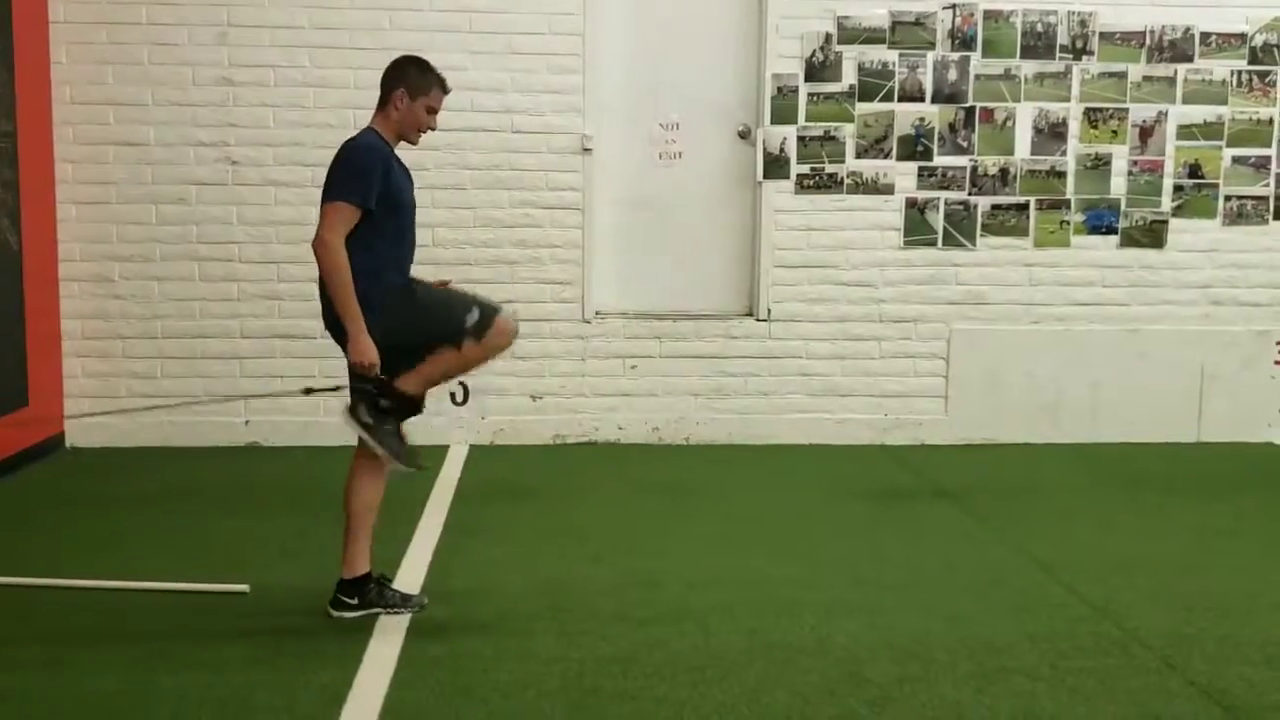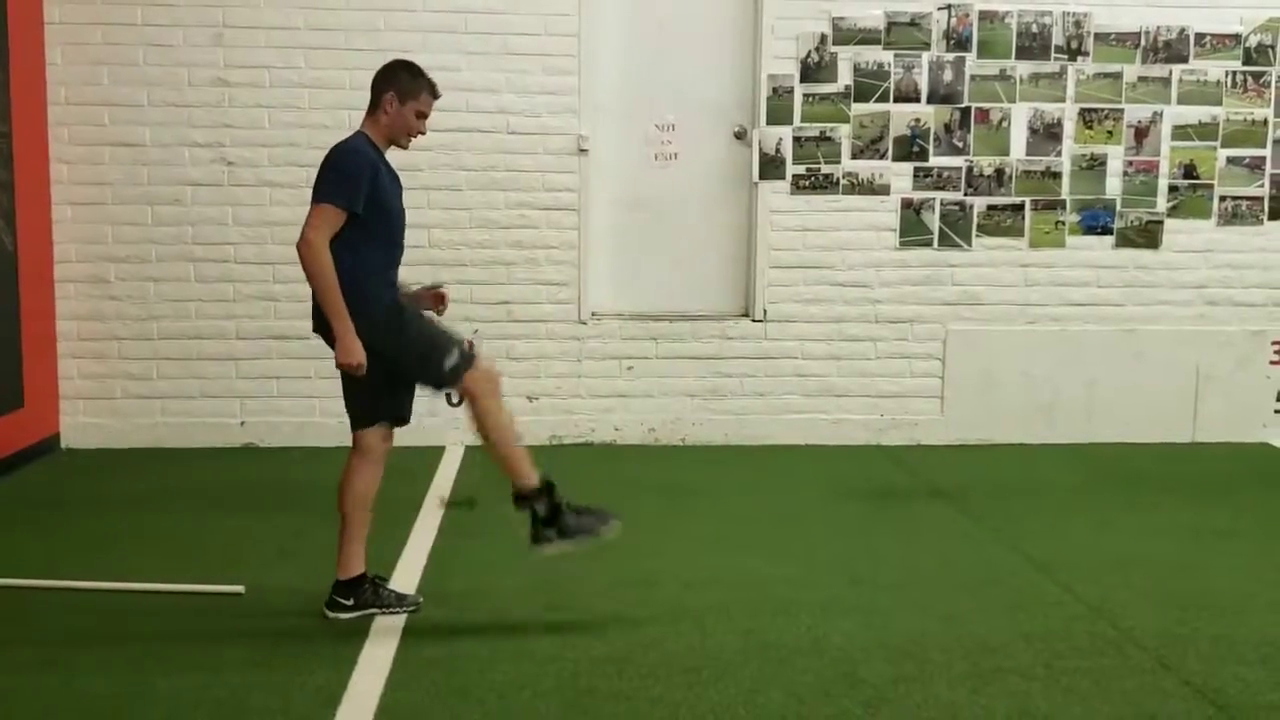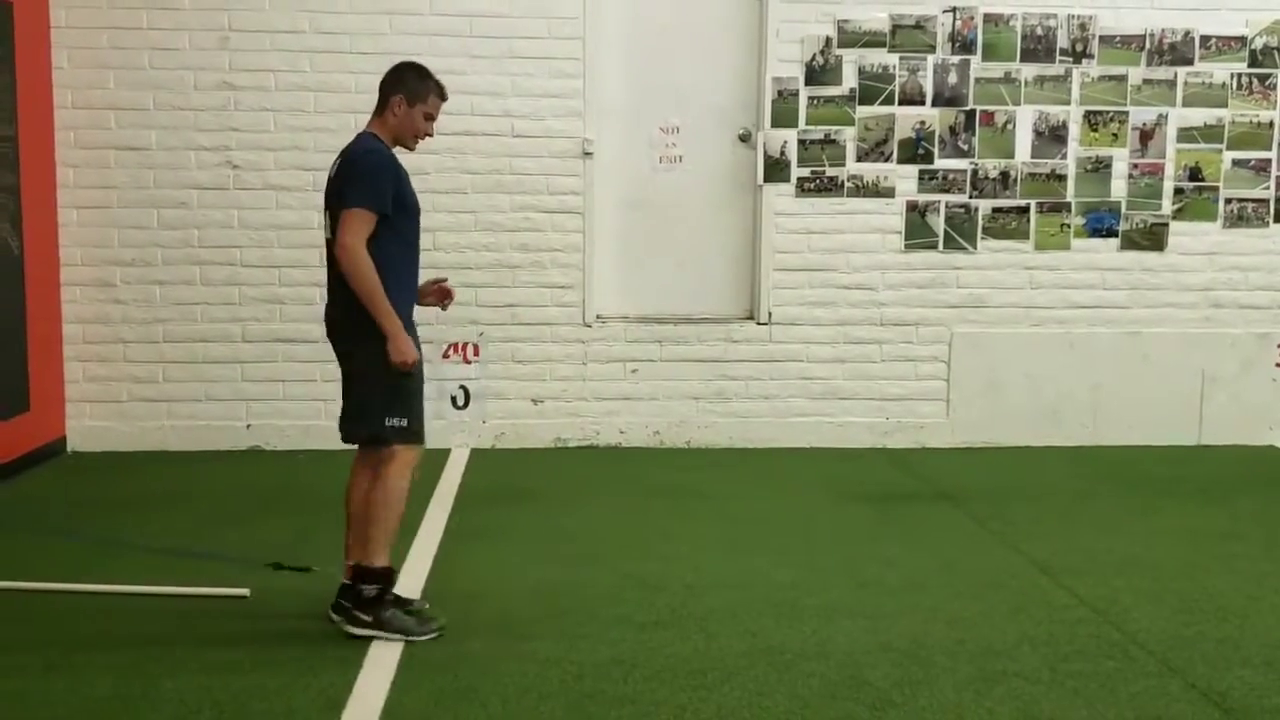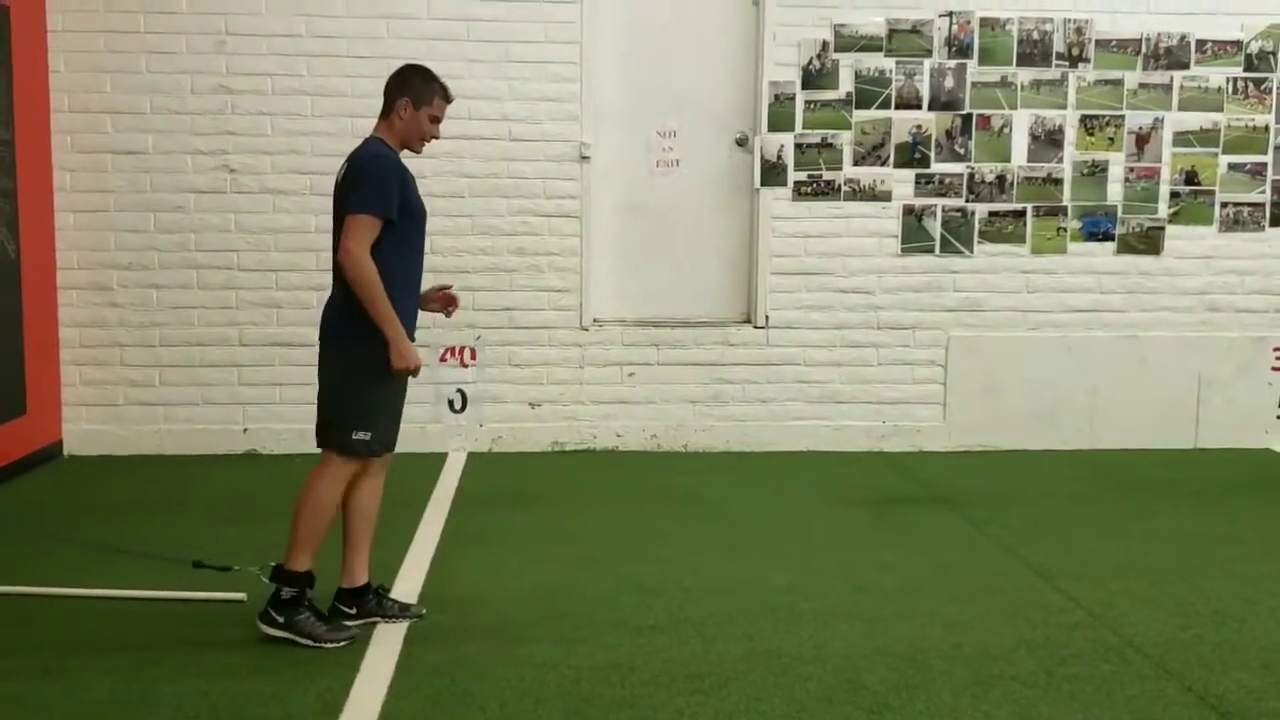
dt=0.3s
person 1, frame 1
left shoulder: (386, 161)
right shoulder: (364, 153)
right elbow: (329, 241)
left wrist: (426, 298)
right wrist: (358, 333)
left hip: (384, 308)
right hip: (374, 306)
left knee: (380, 444)
right knee: (498, 328)
left ankle: (356, 584)
right ankle: (388, 401)
person 1, frame 2
left shoulder: (373, 164)
right shoulder: (351, 159)
right elbow: (313, 243)
left wrist: (409, 296)
right wrist: (344, 334)
left hip: (374, 314)
right hip: (367, 318)
left knee: (373, 443)
right knee: (481, 380)
left ankle: (351, 584)
right ankle: (544, 510)
person 1, frame 3
left shoulder: (366, 159)
right shoulder: (371, 161)
right elbow: (349, 248)
left wrist: (415, 292)
right wrist: (395, 330)
left hip: (370, 329)
right hip: (374, 332)
left knee: (376, 453)
right knee: (400, 450)
left ankle: (362, 587)
right ankle: (368, 591)
person 1, frame 4
left shoulder: (377, 165)
right shoulder: (378, 166)
right elbow: (354, 255)
left wrist: (419, 299)
right wrist: (398, 336)
left hip: (370, 337)
right hip: (365, 340)
left knee: (371, 462)
right knee: (344, 460)
left ankle: (355, 592)
right ankle: (286, 597)
